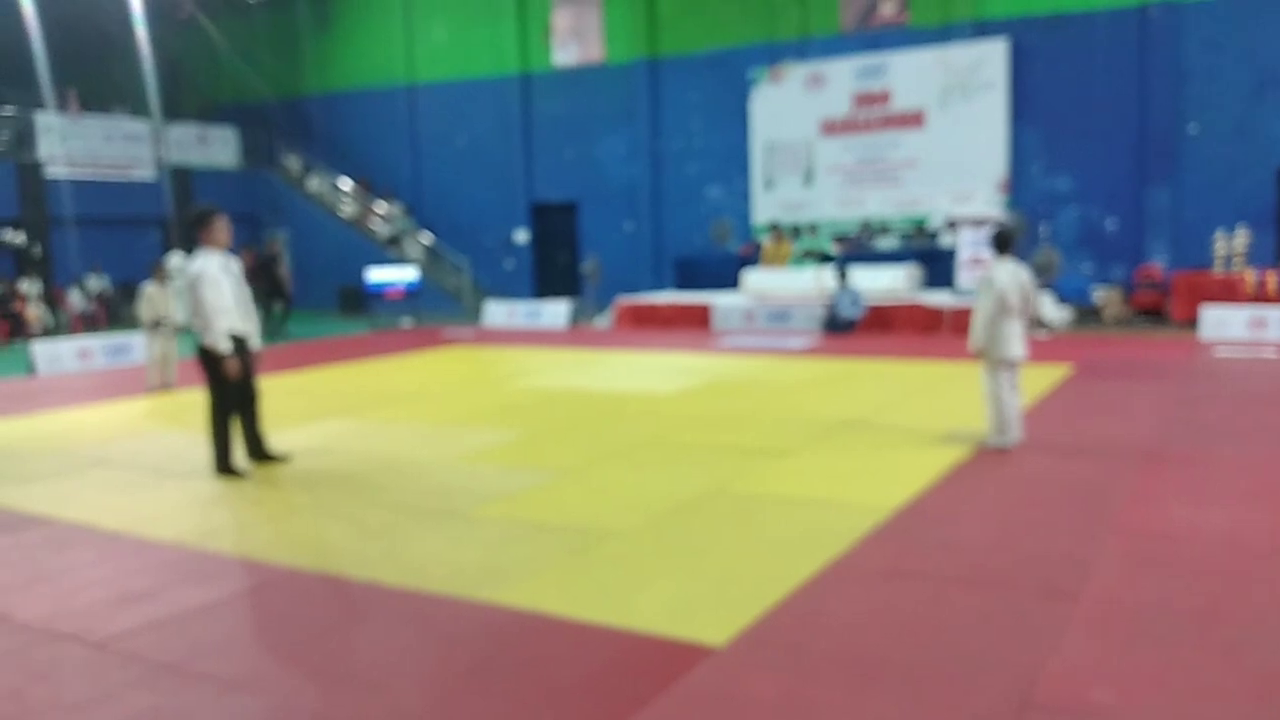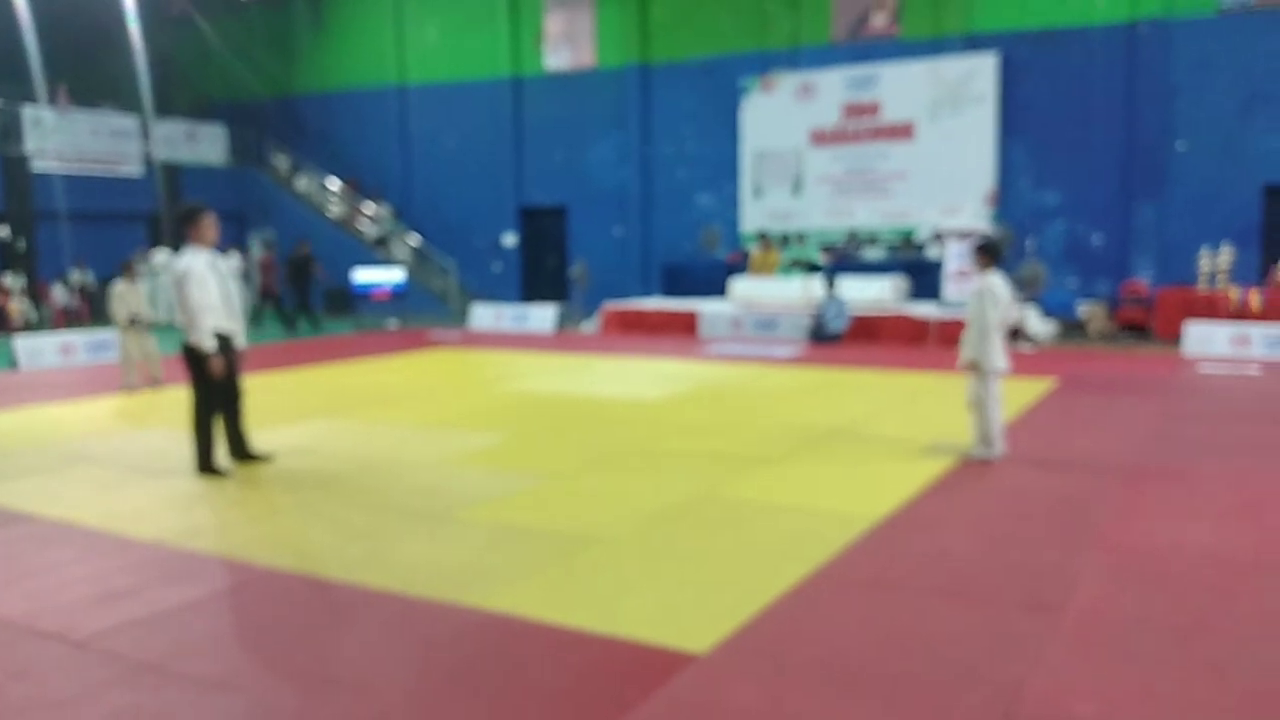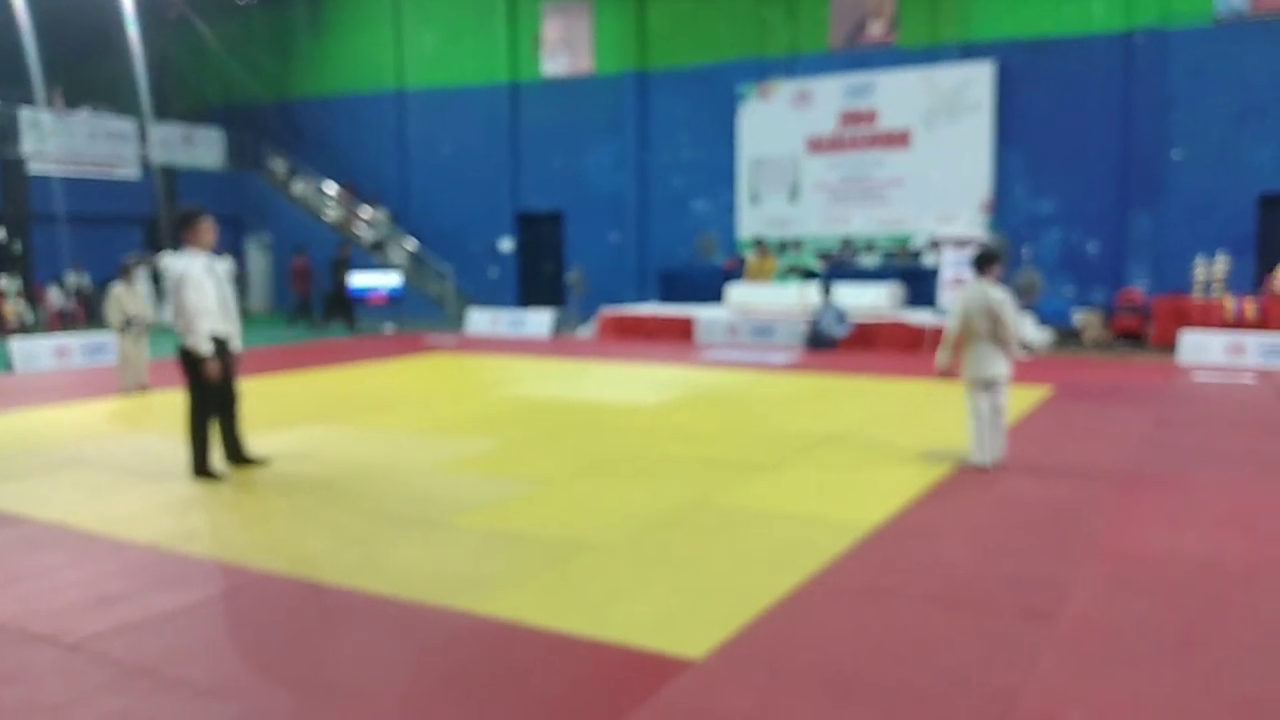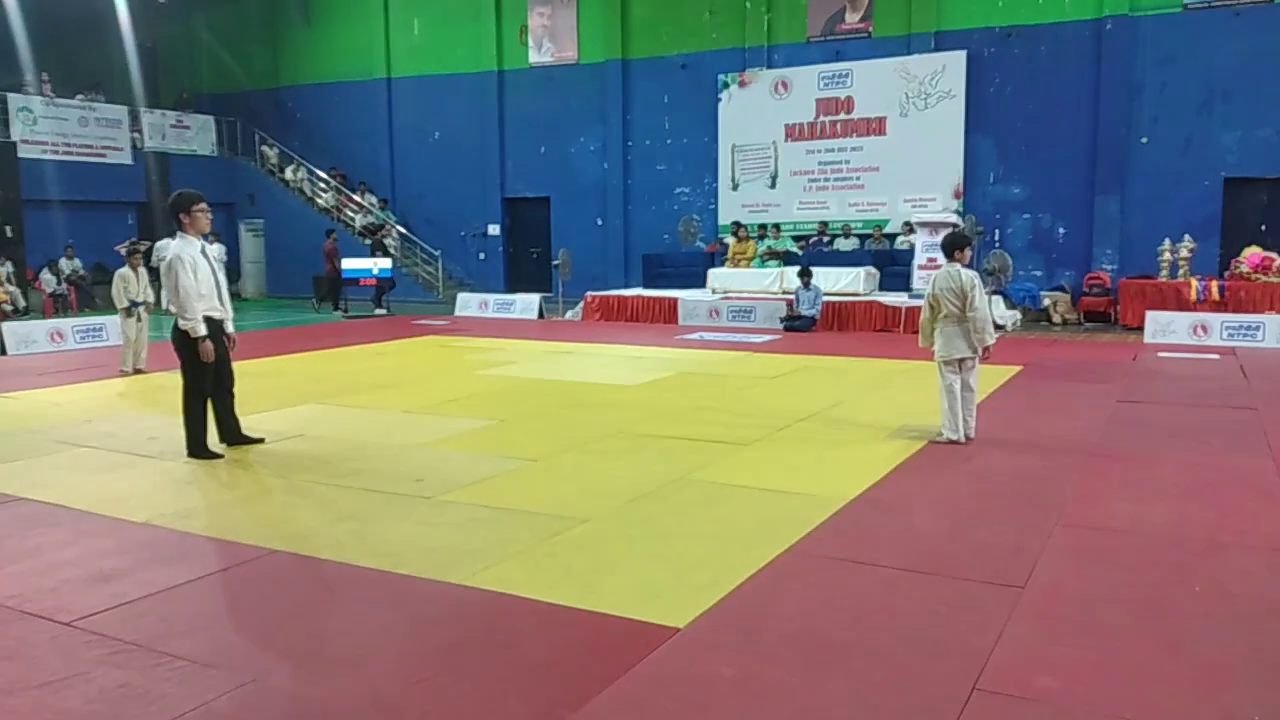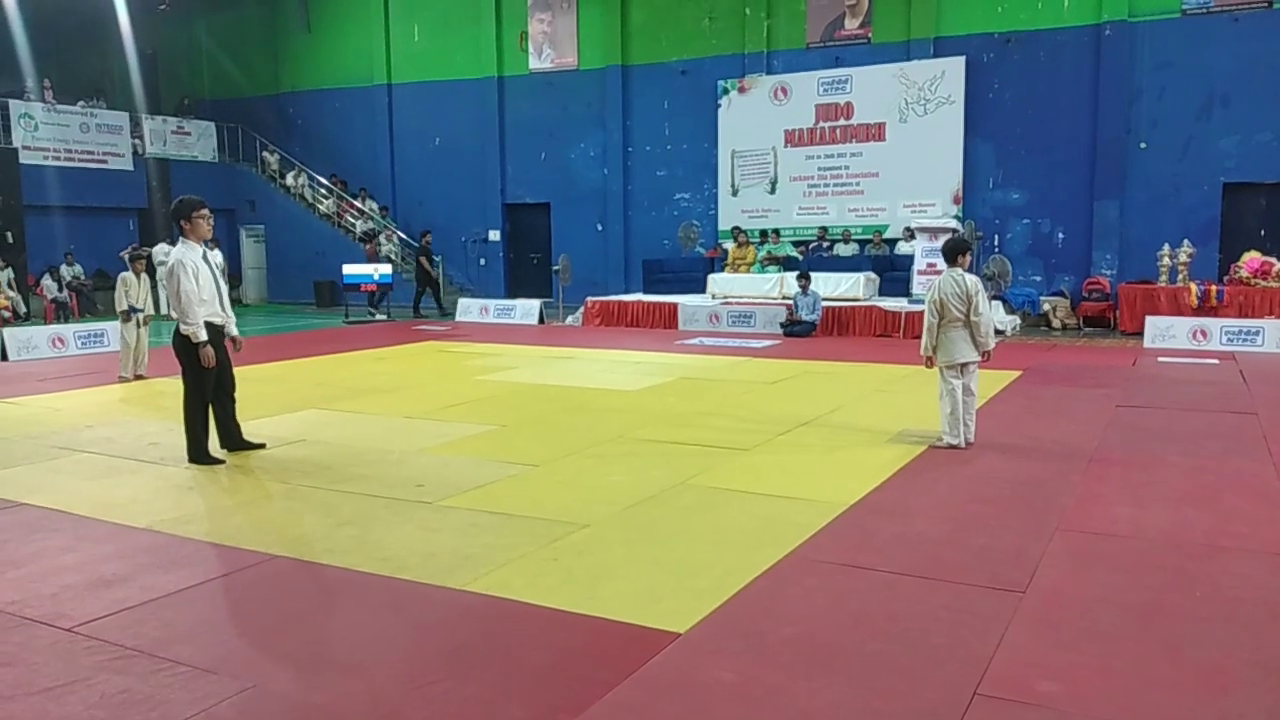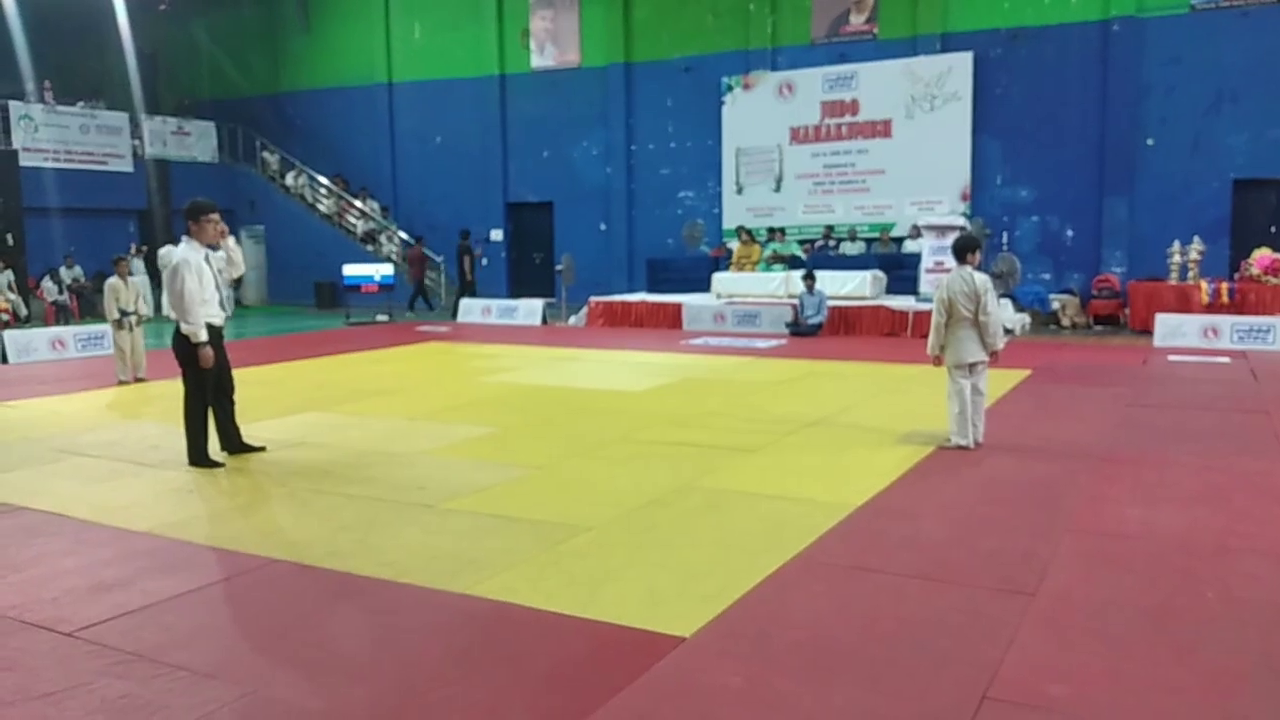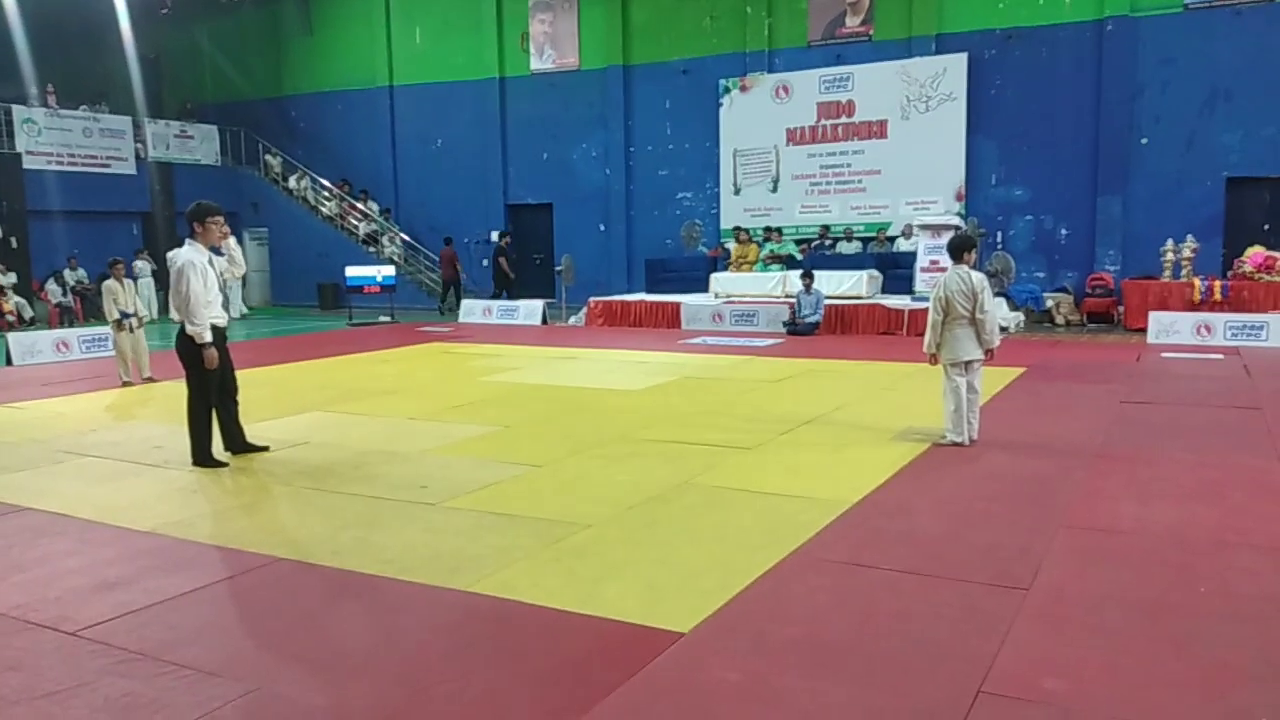
dt=0.7s
person 1, frame 1
left shoulder: (229, 261)
right shoulder: (203, 267)
right elbow: (211, 313)
left wrist: (252, 344)
right wrist: (226, 353)
left hip: (238, 342)
right hip: (220, 347)
left knee: (247, 399)
right knee: (224, 405)
left ankle: (257, 451)
right ankle: (224, 463)
person 1, frame 2
left shoulder: (214, 260)
right shoulder: (189, 264)
right elbow: (197, 310)
left wrist: (237, 342)
right wrist: (210, 352)
left hip: (223, 341)
right hip: (205, 345)
left knee: (231, 398)
right knee: (207, 403)
left ankle: (240, 450)
right ankle: (205, 462)
person 1, frame 3
left shoulder: (214, 265)
right shoulder: (187, 269)
right elbow: (192, 315)
left wrist: (233, 346)
right wrist: (206, 355)
left hip: (220, 344)
right hip: (202, 349)
left knee: (227, 402)
right knee: (203, 407)
left ankle: (235, 453)
right ankle: (201, 465)
person 1, frame 4
left shoulder: (203, 249)
right shoulder: (181, 253)
right elbow: (188, 298)
left wrist: (227, 326)
right wrist: (201, 337)
left hip: (214, 326)
right hip: (196, 330)
left knee: (224, 383)
right knee: (198, 389)
left ankle: (232, 434)
right ankle: (197, 446)
person 1, frame 5
left shoulder: (204, 254)
right shoulder: (182, 258)
right elbow: (188, 304)
left wrist: (231, 329)
right wrist: (201, 342)
left hip: (214, 332)
right hip: (196, 336)
left knee: (225, 388)
right knee: (199, 395)
left ankle: (232, 439)
right ankle: (198, 451)
person 1, frame 6
left shoulder: (205, 255)
right shoulder: (185, 258)
right elbow: (190, 304)
right wrist: (201, 343)
left hip: (211, 333)
right hip: (196, 337)
left knee: (223, 390)
right knee: (199, 396)
left ankle: (233, 442)
right ankle: (198, 455)
person 1, frame 7
left shoulder: (206, 257)
right shoulder: (189, 260)
right elbow: (194, 306)
left wrist: (228, 241)
right wrist: (206, 344)
left hip: (214, 334)
right hip: (198, 338)
left knee: (227, 391)
right knee: (202, 397)
left ankle: (236, 442)
right ankle: (201, 455)
person 2, frame 1
left shoulder: (992, 275)
right shoulder: (1023, 271)
left elbow: (984, 312)
right elbow: (1030, 306)
left wrist: (977, 342)
left hip: (996, 339)
right hip: (1015, 339)
left knee: (999, 387)
right knee: (1010, 385)
left ankle: (1003, 436)
right ankle: (1014, 431)
person 2, frame 2
left shoulder: (985, 286)
right shoulder: (1001, 282)
left elbow: (981, 324)
right elbow: (1009, 316)
left wrist: (970, 355)
left hip: (983, 353)
right hip: (995, 351)
left knee: (984, 400)
right knee: (990, 398)
left ankle: (988, 448)
right ankle: (995, 444)
person 2, frame 3
left shoulder: (965, 295)
right shoulder: (1000, 294)
left elbow: (952, 330)
right elbow: (1010, 329)
left wrist: (944, 360)
right wrist: (1013, 352)
left hip: (975, 360)
right hip: (998, 360)
left knee: (979, 408)
right knee: (997, 407)
left ankle: (982, 456)
right ankle: (996, 452)
person 2, frame 4
left shoulder: (936, 279)
right shoulder: (970, 277)
left elbow: (927, 315)
right elbow: (978, 313)
left wrist: (928, 341)
right wrist: (985, 341)
left hip: (945, 339)
right hip: (967, 338)
left knee: (950, 386)
right knee: (968, 386)
left ankle: (953, 432)
right ankle: (967, 430)
person 2, frame 5
left shoulder: (937, 284)
right shoulder: (972, 282)
left elbow: (931, 321)
right elbow: (981, 316)
left wrist: (928, 350)
right wrist: (986, 344)
left hip: (947, 344)
right hip: (968, 343)
left knee: (951, 391)
right knee: (968, 390)
left ankle: (953, 437)
right ankle: (967, 434)
person 2, frame 6
left shoulder: (946, 282)
right shoulder: (982, 280)
left elbow: (939, 319)
right elbow: (989, 316)
left wrist: (936, 349)
right wrist: (994, 344)
left hip: (956, 344)
right hip: (978, 343)
left knee: (960, 390)
right knee: (977, 390)
left ankle: (962, 438)
right ankle: (976, 435)
person 2, frame 7
left shoulder: (943, 281)
right shoulder: (978, 279)
left elbow: (936, 317)
right elbow: (986, 314)
left wrist: (932, 347)
right wrist: (990, 343)
left hip: (952, 342)
right hip: (973, 341)
left knee: (955, 388)
right knee: (972, 388)
left ankle: (957, 435)
right ankle: (970, 432)
